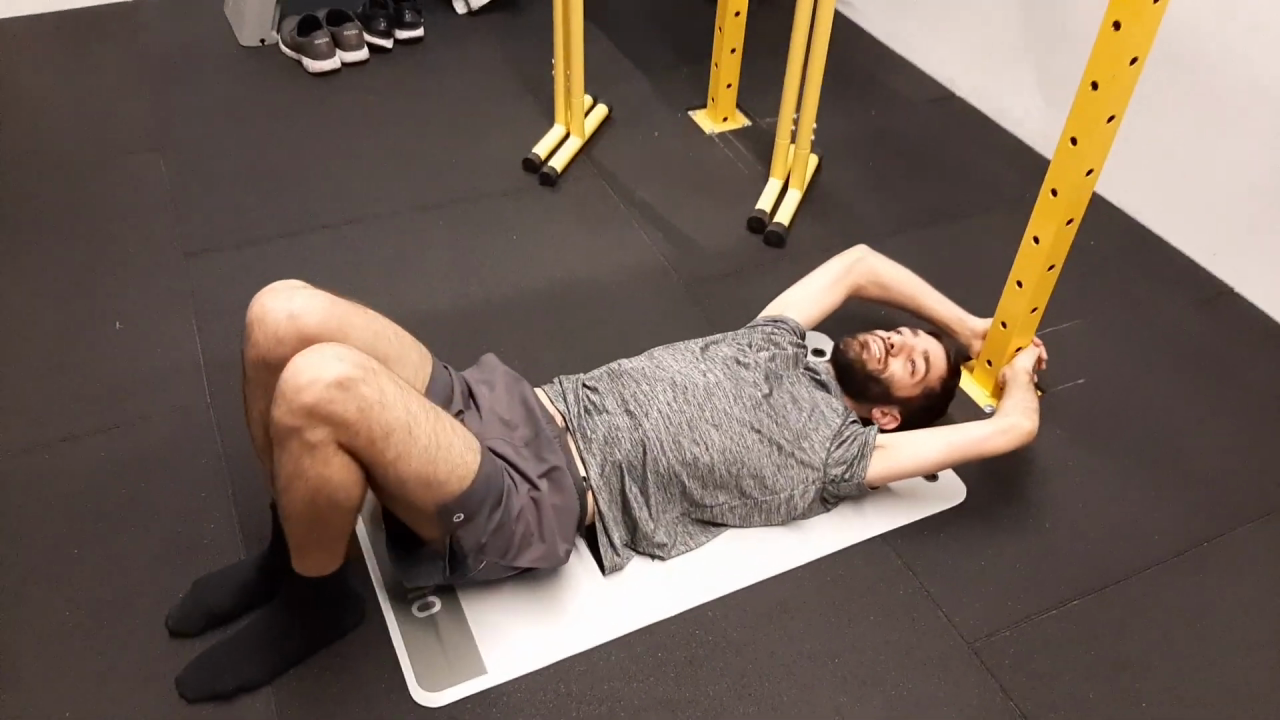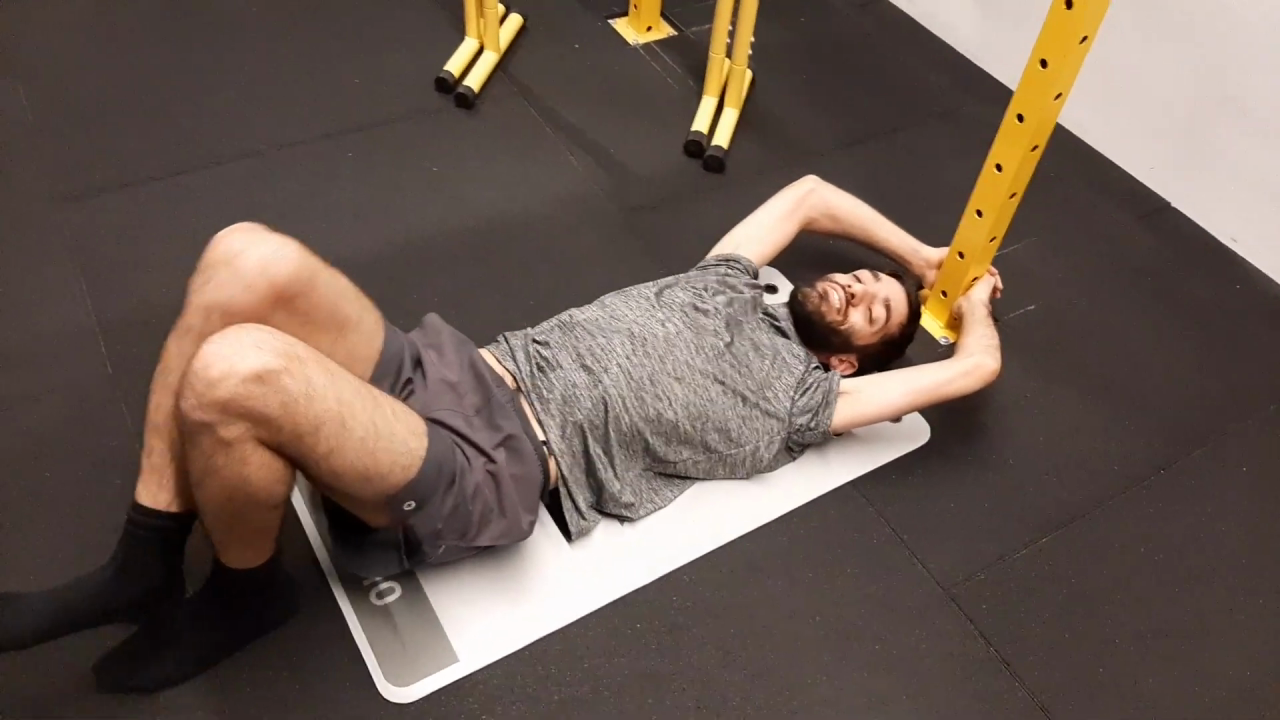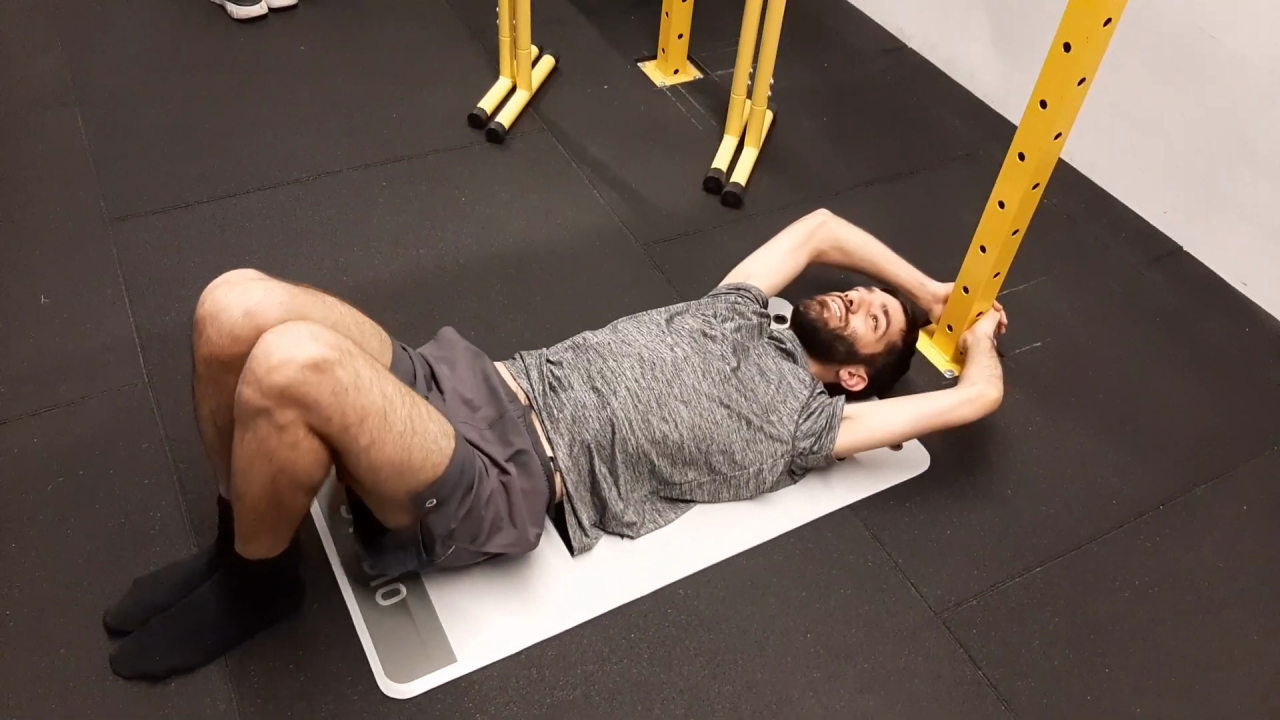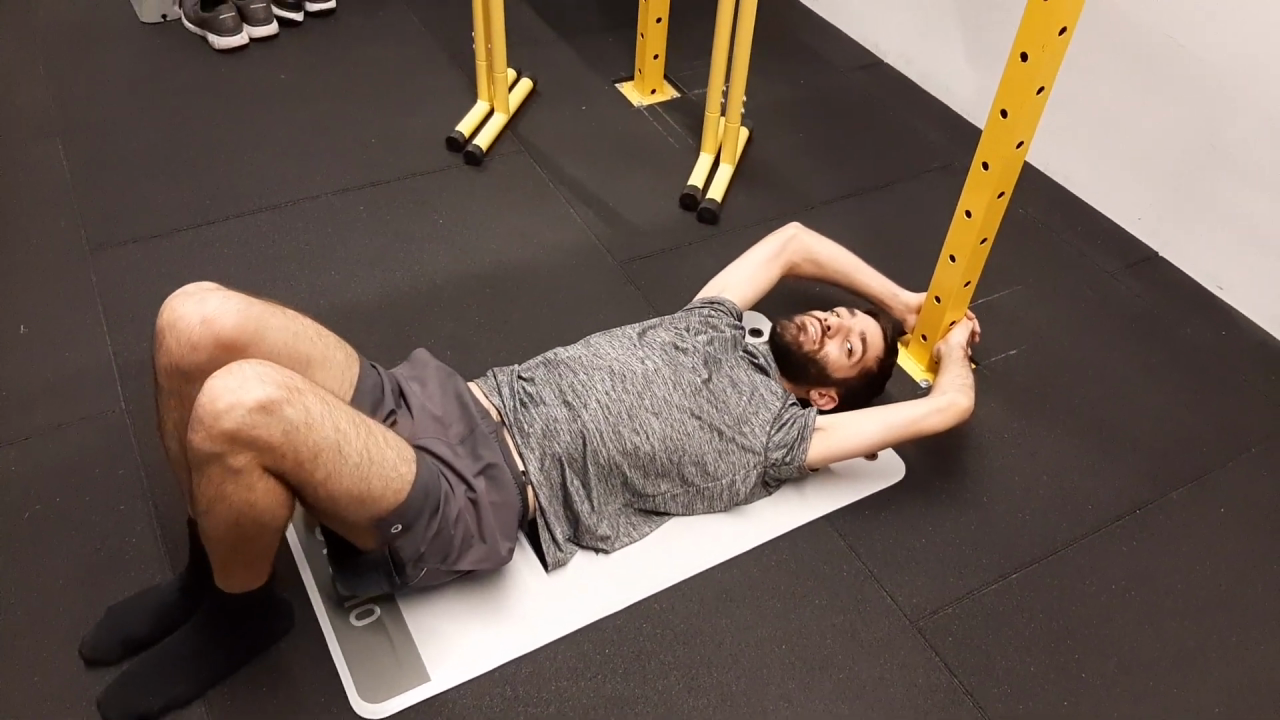
dt=1s
person 1, frame 1
left shoulder: (839, 451)
right shoulder: (779, 348)
left elbow: (1011, 427)
right elbow: (859, 262)
right wrist: (971, 324)
left hip: (532, 500)
right hip: (519, 408)
left knee: (322, 385)
right knee: (283, 316)
left ankle: (313, 599)
right ankle: (291, 549)
person 1, frame 2
left shoulder: (803, 399)
right shoulder: (728, 290)
left elbow: (973, 366)
right elbow: (809, 192)
right wrist: (922, 253)
left hip: (487, 473)
right hip: (463, 372)
left knee: (236, 374)
right knee: (249, 263)
left ankle: (244, 591)
right ankle: (144, 565)
person 1, frame 3
left shoulder: (807, 422)
right shoulder: (739, 317)
left elbow: (977, 396)
right elbow: (821, 227)
right wrist: (933, 288)
left hip: (499, 484)
right hip: (477, 385)
left knee: (294, 361)
right knee: (237, 309)
left ankle: (254, 582)
right ankle: (238, 536)
person 1, frame 4
left shoulder: (780, 435)
right shoulder: (716, 330)
left elbow: (946, 406)
right elbow: (792, 240)
right wrist: (902, 299)
left hip: (470, 501)
right hip: (449, 403)
left knee: (242, 407)
right knee: (198, 323)
left ankle: (237, 611)
right ankle: (210, 565)
